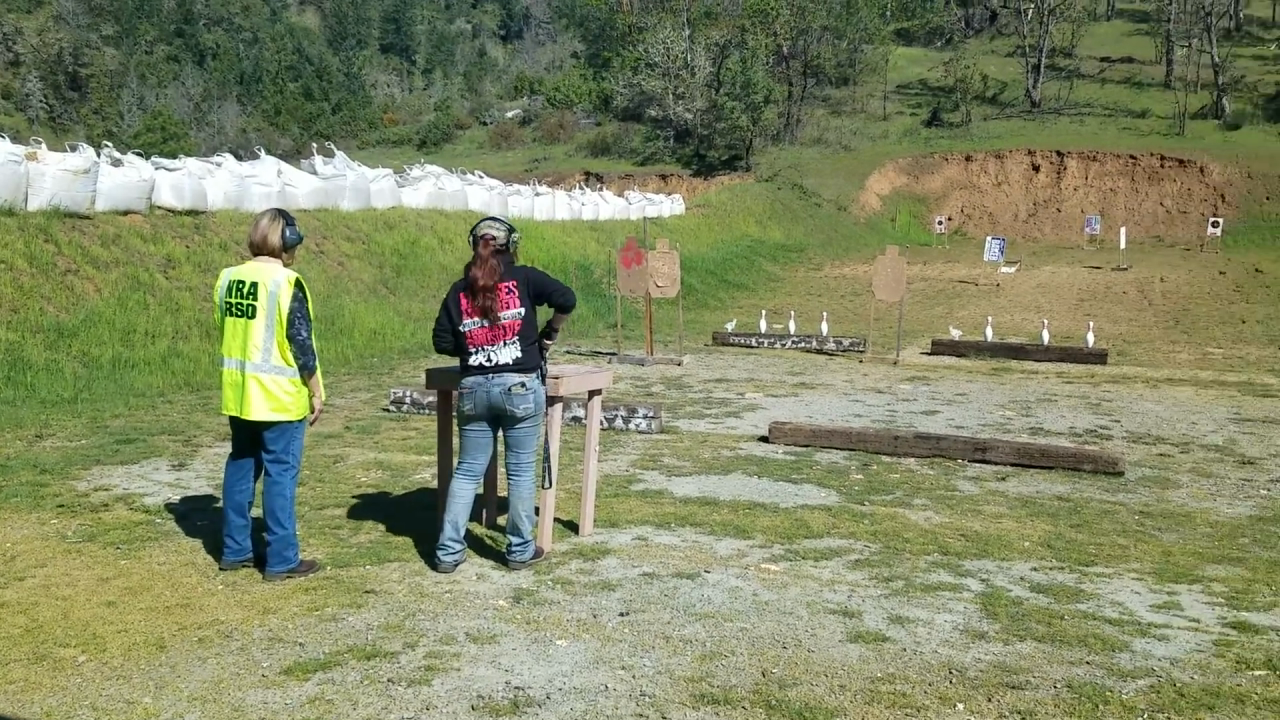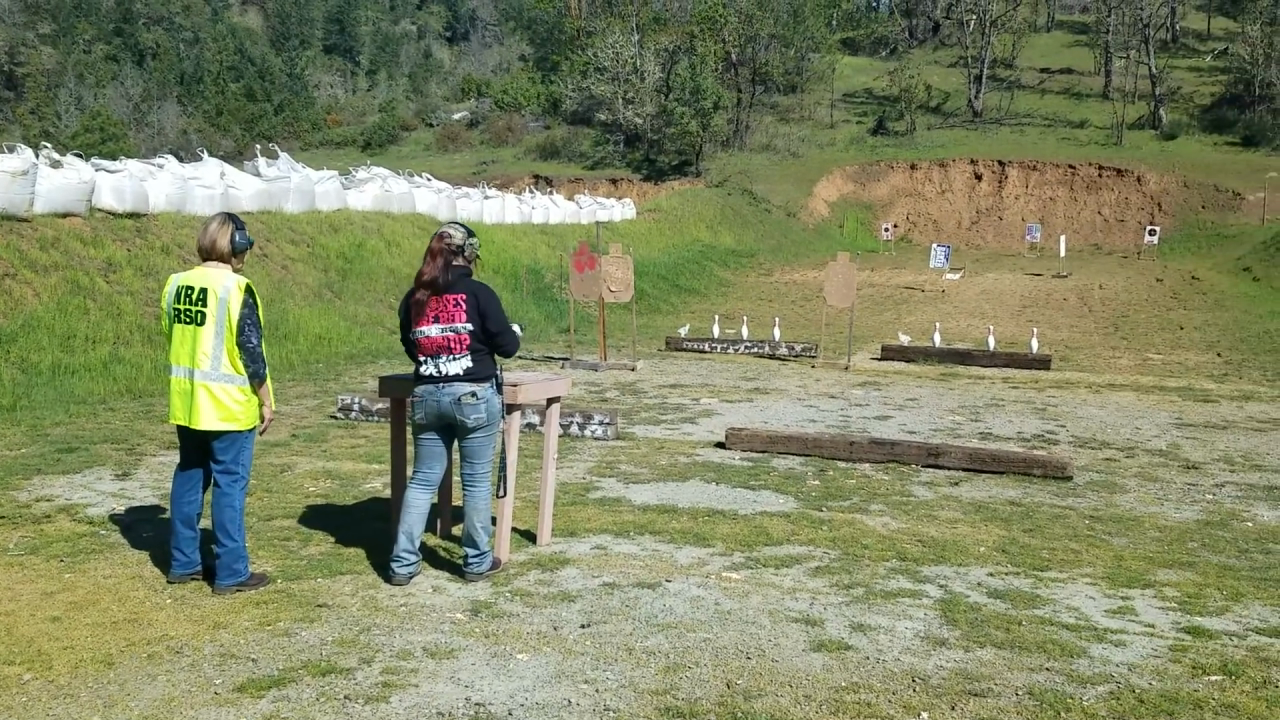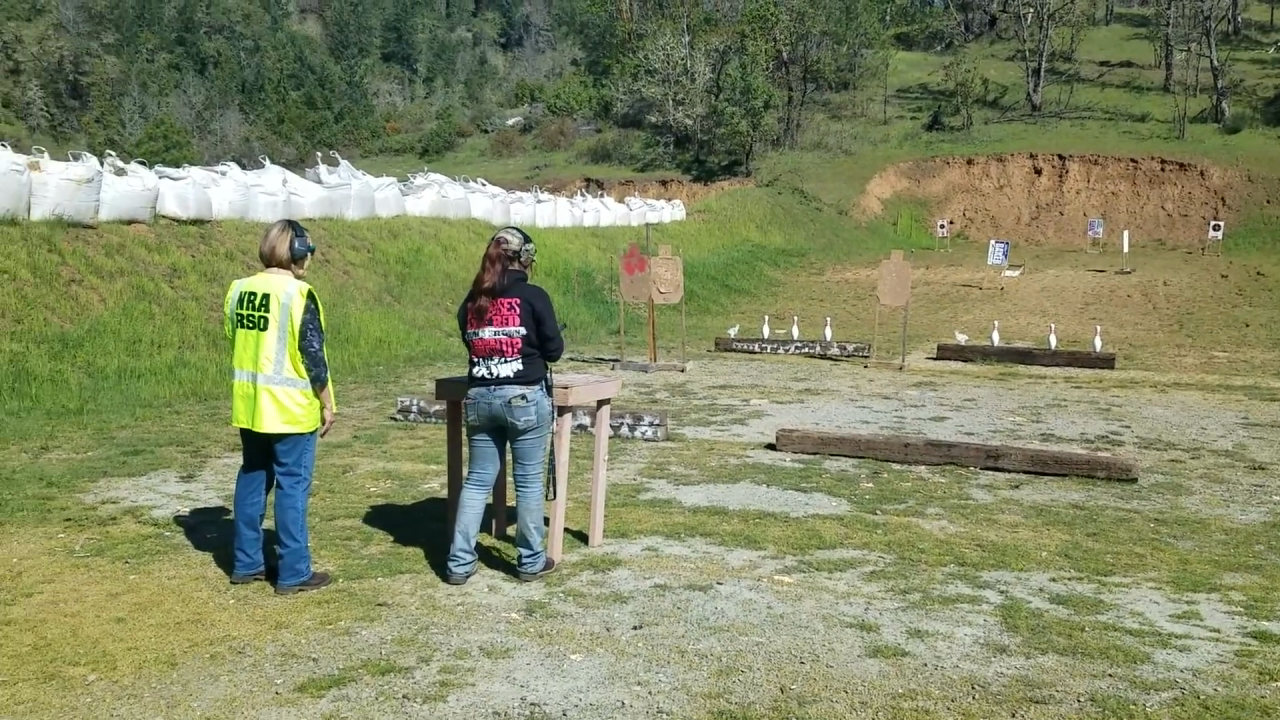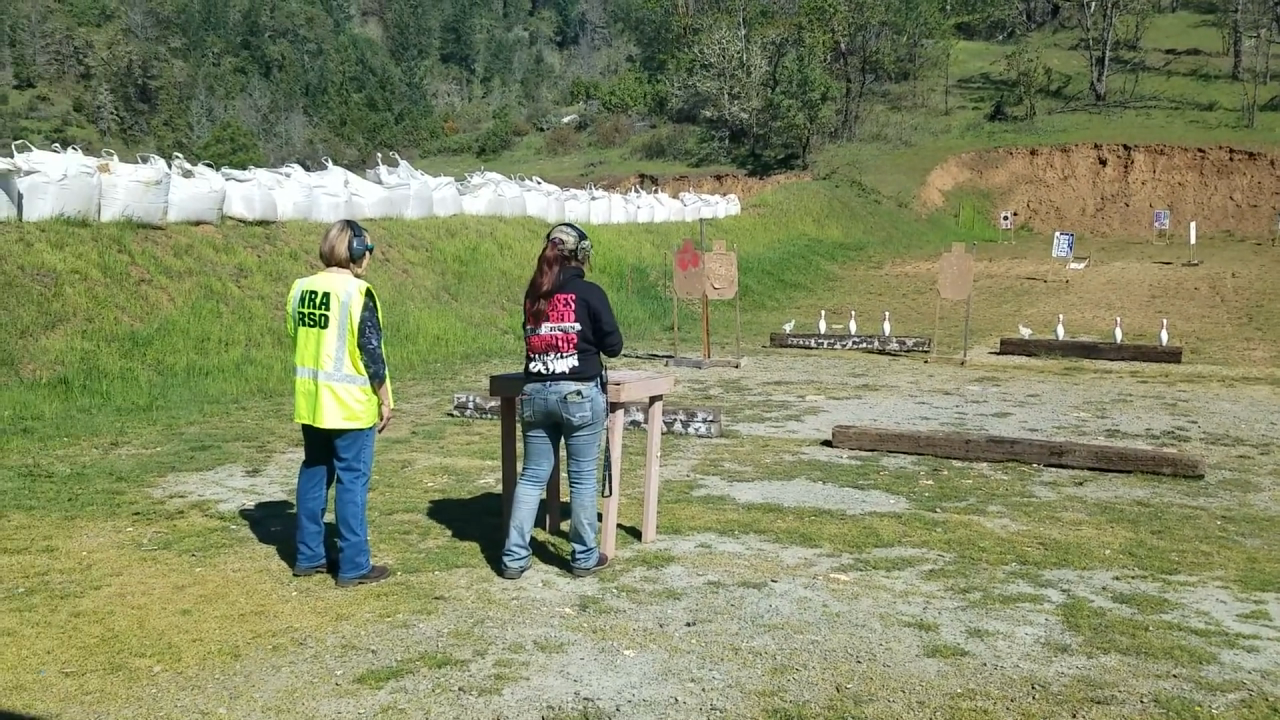
dt=0.4s
person 1, frame 1
left shoulder: (228, 278)
right shoulder: (286, 282)
left elbow: (226, 333)
right elbow: (301, 344)
right wrist: (315, 392)
left hip: (239, 393)
right hip: (279, 397)
left knee: (240, 467)
right knee: (280, 474)
left ankle: (234, 550)
right ankle: (281, 560)
person 1, frame 2
left shoulder: (175, 284)
right shoulder: (237, 288)
left elbow: (172, 339)
right elbow: (251, 352)
right wrist: (266, 401)
left hip: (187, 402)
right hip: (228, 406)
left knee: (189, 478)
right knee: (229, 485)
left ankle: (183, 563)
right ankle: (231, 573)
person 1, frame 3
left shoulder: (239, 290)
right shoulder: (298, 294)
left elbow: (235, 343)
right elbow: (313, 356)
right wrist: (327, 404)
left hip: (250, 405)
right hip: (290, 408)
left knee: (252, 480)
right knee: (292, 486)
left ankle: (246, 563)
right ankle: (293, 572)
person 1, frame 4
left shoulder: (300, 289)
right shoulder: (357, 293)
left elbow: (297, 342)
right elbow: (371, 353)
right wrist: (384, 399)
left hip: (311, 402)
right hip: (350, 405)
left knee: (313, 474)
right knee: (352, 481)
left ankle: (308, 556)
right ankle: (354, 565)
person 2, frame 1
left shoulder: (459, 290)
right shoulder: (524, 278)
left elbow: (442, 342)
right elbow: (566, 299)
right wrist: (550, 331)
left hip: (474, 388)
right hip: (521, 386)
left knee: (467, 471)
right knee: (521, 471)
left ankle: (448, 551)
right ankle: (520, 550)
person 2, frame 2
left shoulder: (414, 297)
right shoulder: (477, 293)
left elbow: (411, 349)
right elbow: (507, 347)
right wrist: (513, 334)
left hip: (427, 396)
right hip: (474, 395)
left knee: (422, 480)
right knee: (476, 480)
left ankle: (403, 563)
right ankle: (477, 561)
person 2, frame 3
left shoulder: (472, 300)
right shoulder: (533, 296)
right elbow: (553, 350)
right wrist: (540, 341)
left hip: (480, 398)
right hip: (526, 398)
left knee: (477, 480)
right knee: (529, 481)
left ankle: (459, 563)
right ankle: (531, 561)
person 2, frame 4
left shoulder: (533, 296)
right shoulder: (589, 292)
right elbow: (613, 346)
left hip: (535, 394)
right hip: (580, 394)
left knee: (532, 476)
right knee: (582, 477)
left ankle: (514, 557)
right ankle: (584, 557)
